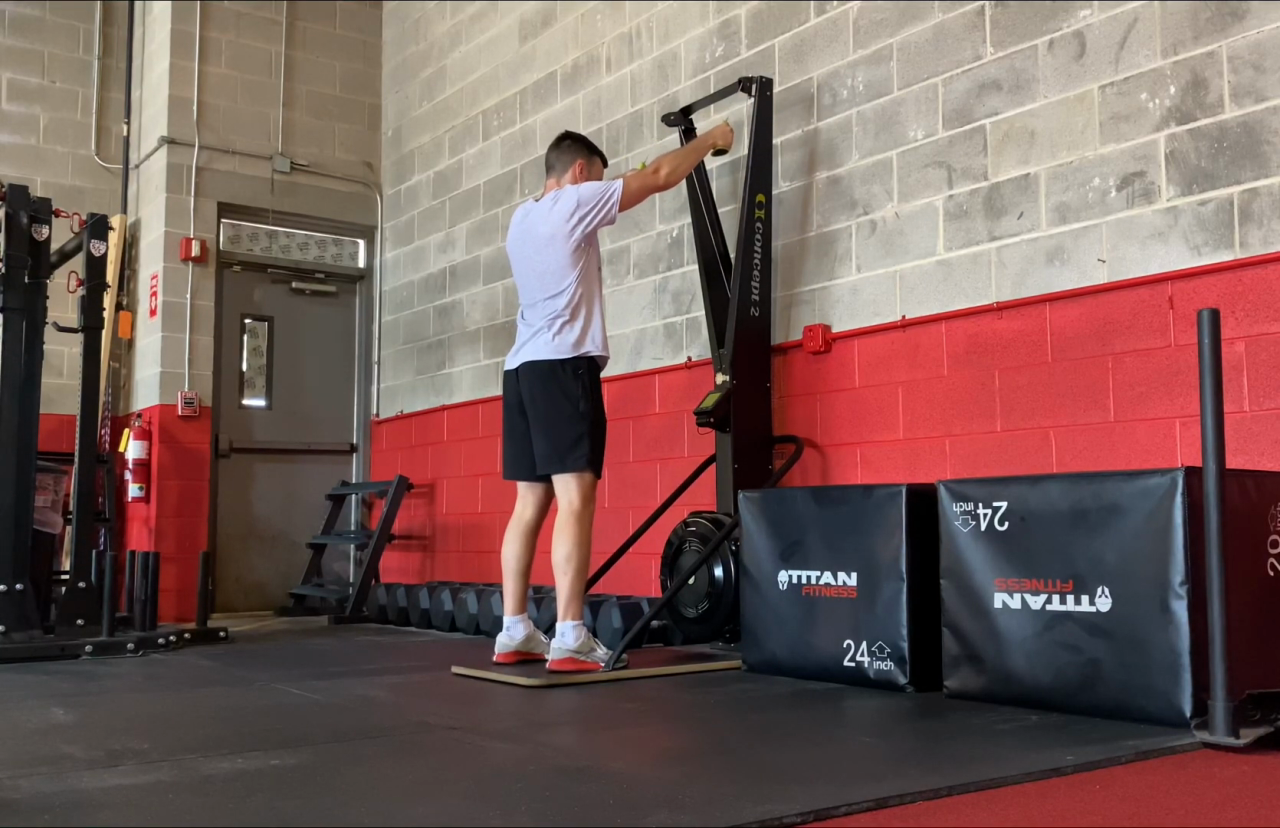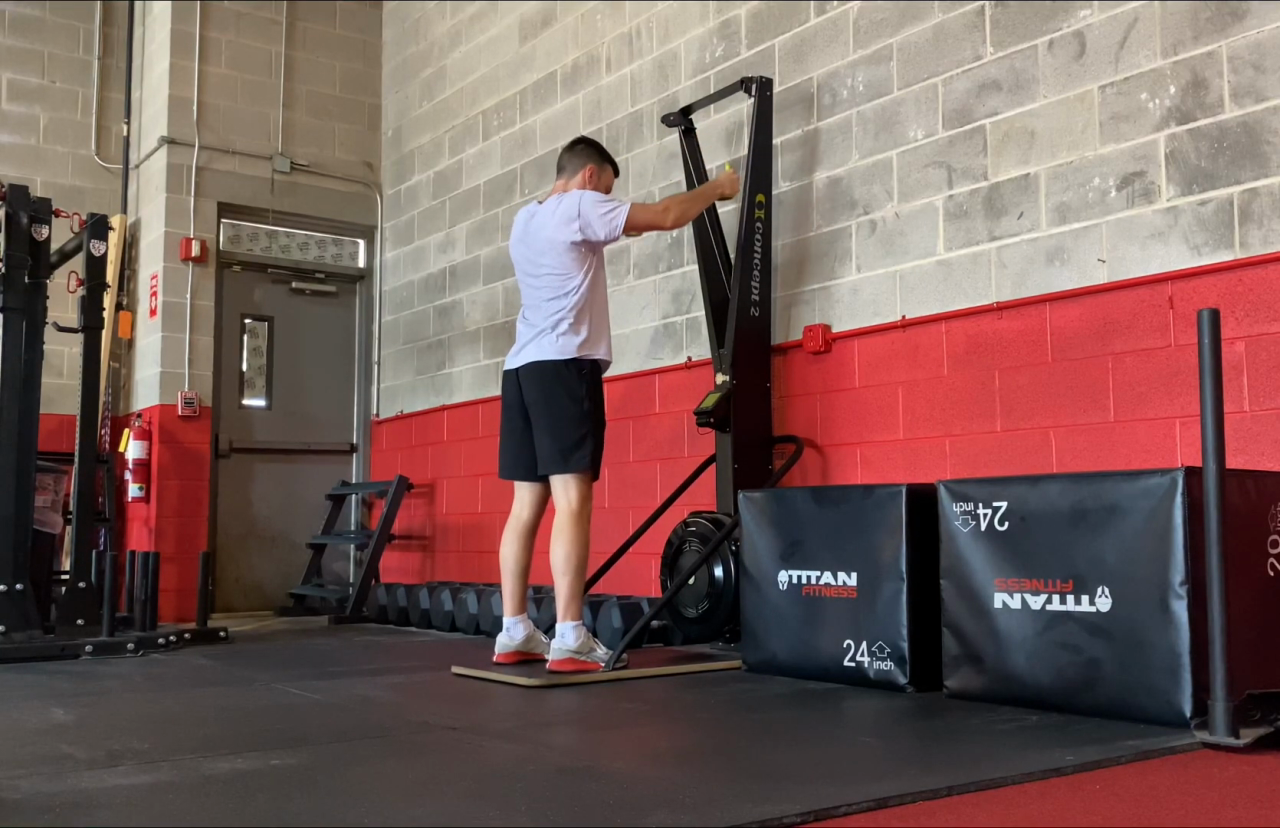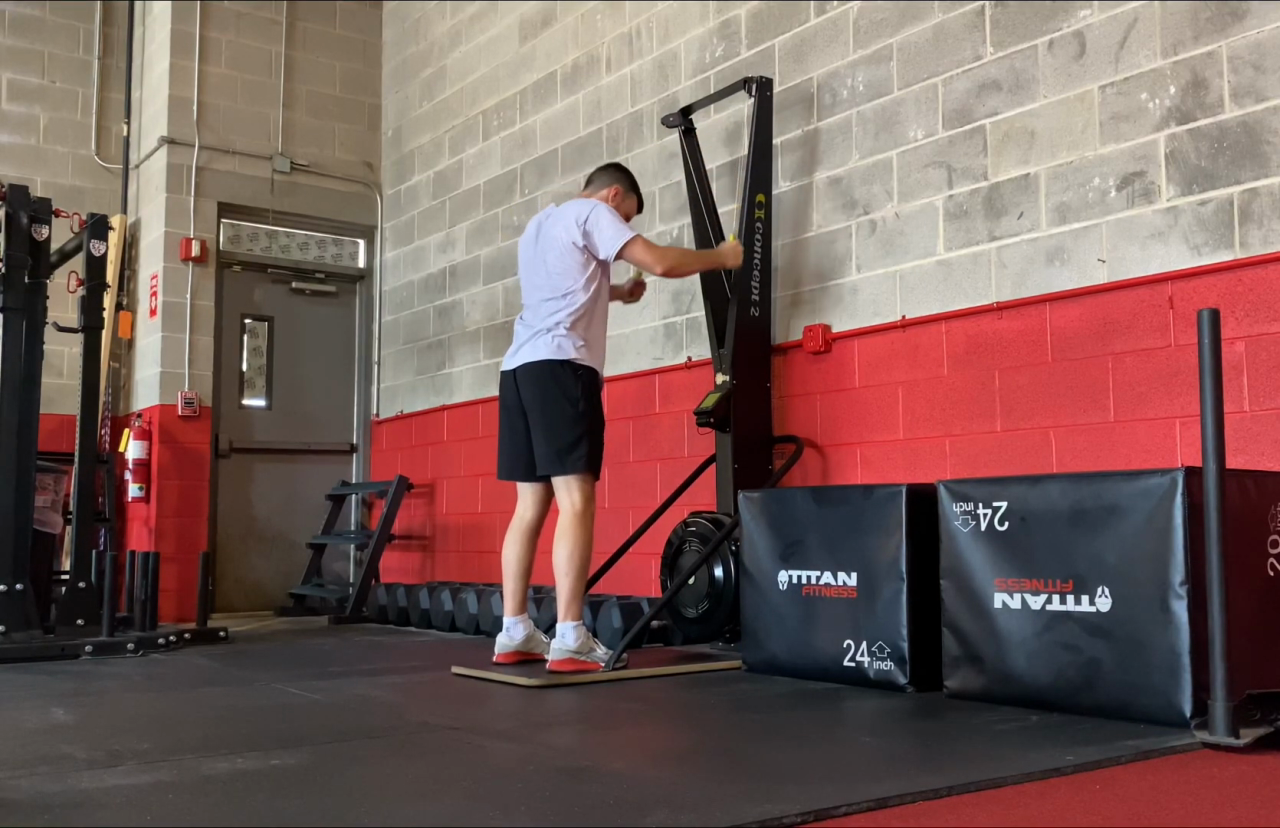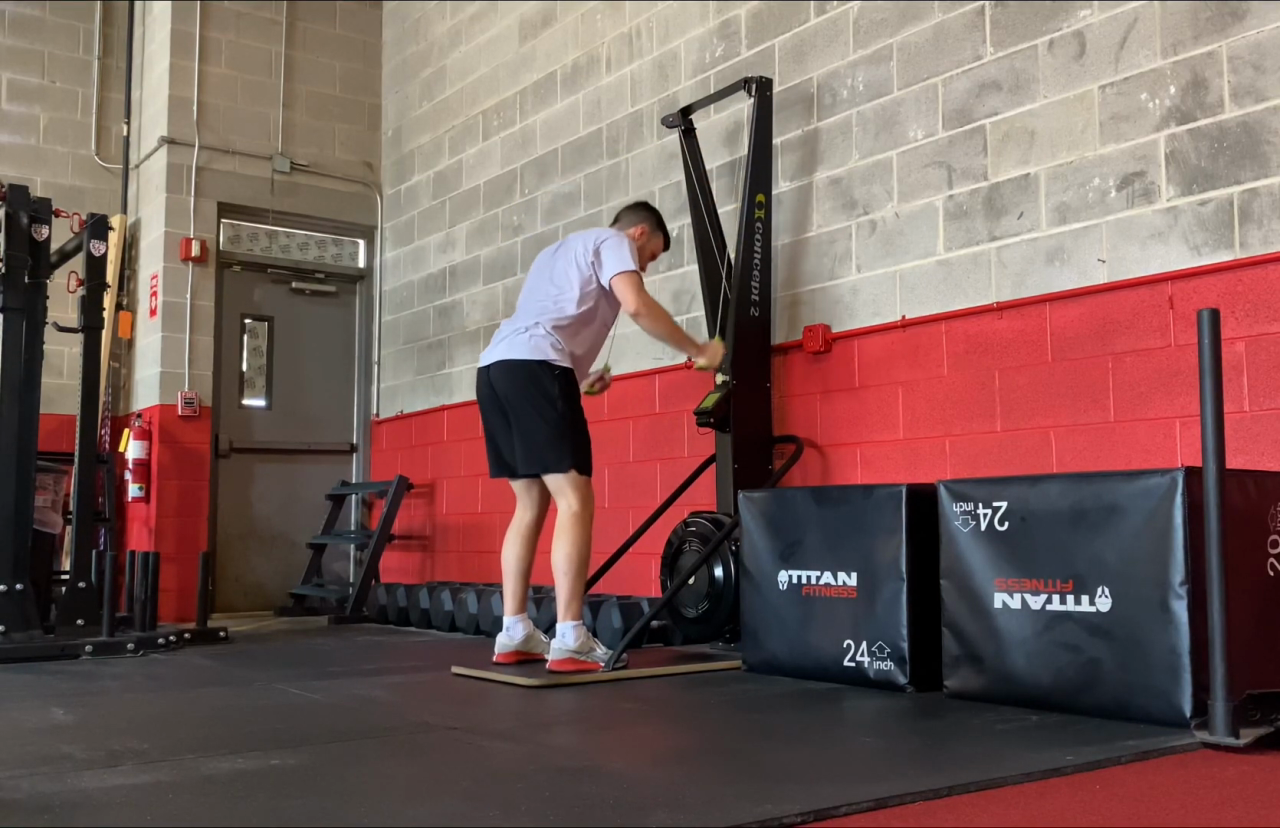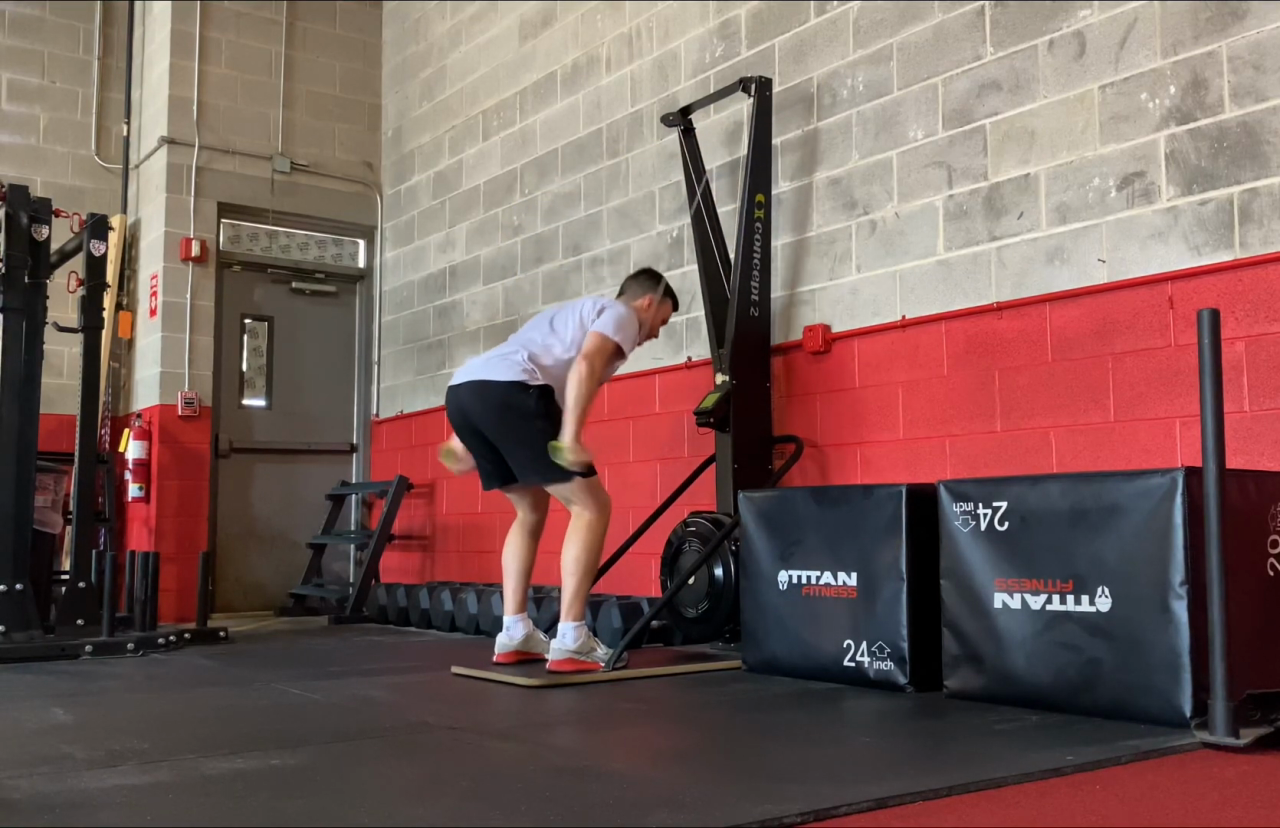
dt=0.4s
person 1, frame 1
left shoulder: (523, 217)
right shoulder: (574, 202)
right elbow: (661, 176)
left wrist: (616, 183)
right wrist: (711, 139)
left hip: (523, 368)
right hip: (563, 364)
left knee: (530, 502)
right knee: (574, 499)
left ankle: (514, 632)
right ankle: (569, 639)
person 1, frame 2
left shoulder: (526, 219)
right shoulder: (578, 207)
right elbow: (666, 217)
left wrist: (617, 225)
right wrist: (716, 187)
left hip: (522, 368)
right hip: (563, 365)
left knee: (528, 503)
right knee: (572, 500)
left ankle: (514, 632)
right ankle: (569, 640)
person 1, frame 3
left shoulder: (539, 224)
right shoulder: (590, 214)
right elbow: (661, 262)
left wrist: (616, 292)
right wrist: (720, 257)
left hip: (519, 367)
right hip: (560, 366)
left knee: (531, 504)
right knee: (576, 500)
left ankle: (515, 632)
right ankle: (569, 640)
person 1, frame 4
left shoulder: (566, 247)
right shoulder: (610, 241)
right elbow: (637, 306)
left wrist: (582, 374)
right wrist: (697, 350)
left hip: (494, 367)
right hip: (534, 367)
left knee: (531, 503)
right knee: (574, 500)
left ankle: (514, 633)
right ankle: (570, 641)
person 1, frame 5
left shoulder: (582, 311)
right shoulder: (620, 313)
right elbow: (587, 364)
left wrist: (466, 442)
right wrist: (570, 436)
left hip: (464, 389)
right hip: (506, 391)
left knee: (531, 507)
right knee: (590, 506)
left ankle: (515, 632)
right ankle: (571, 641)
